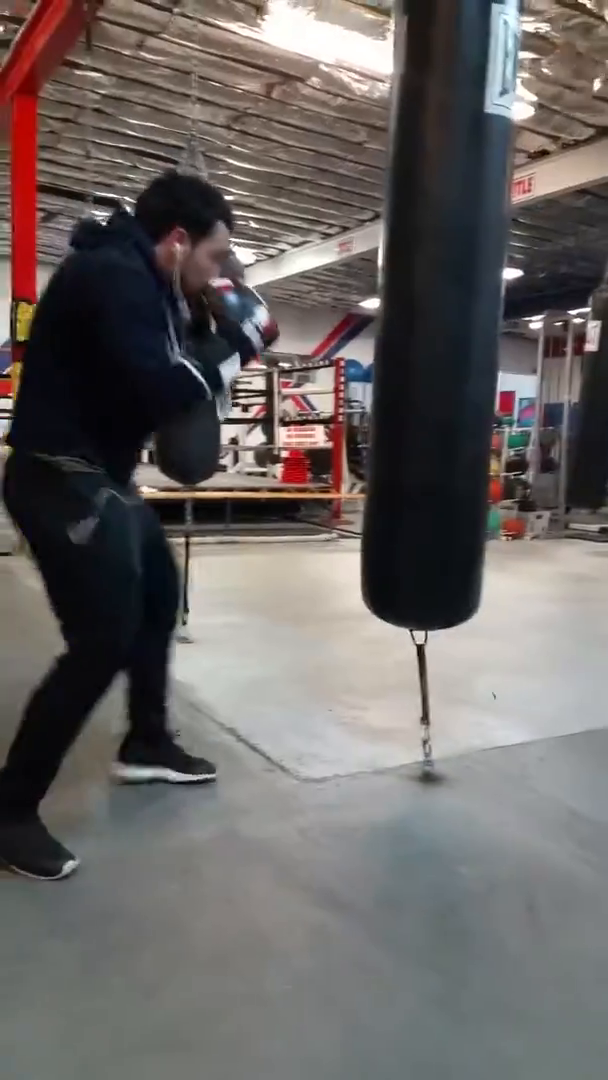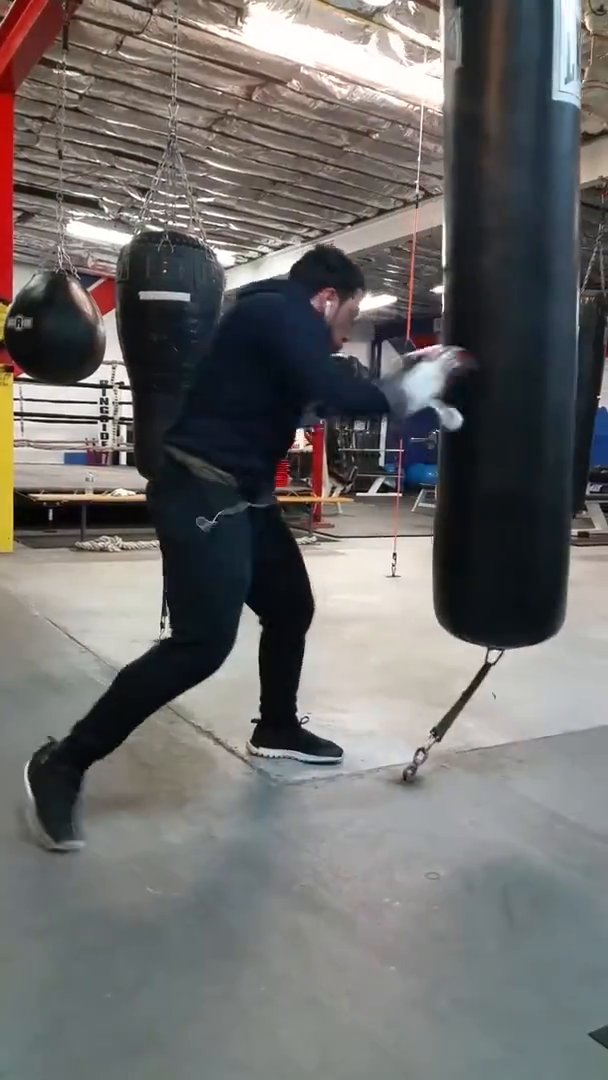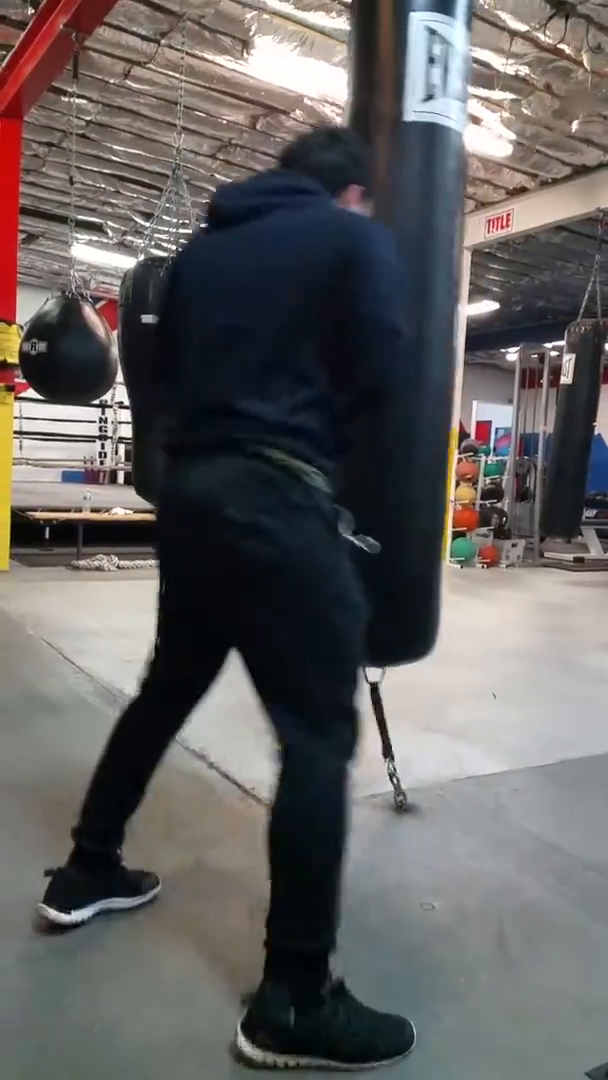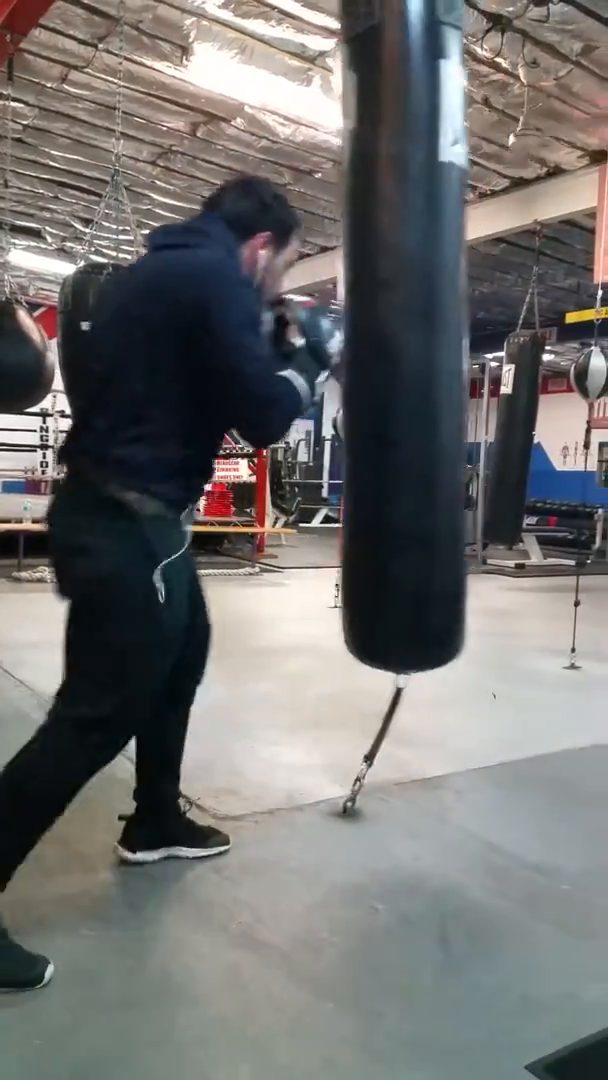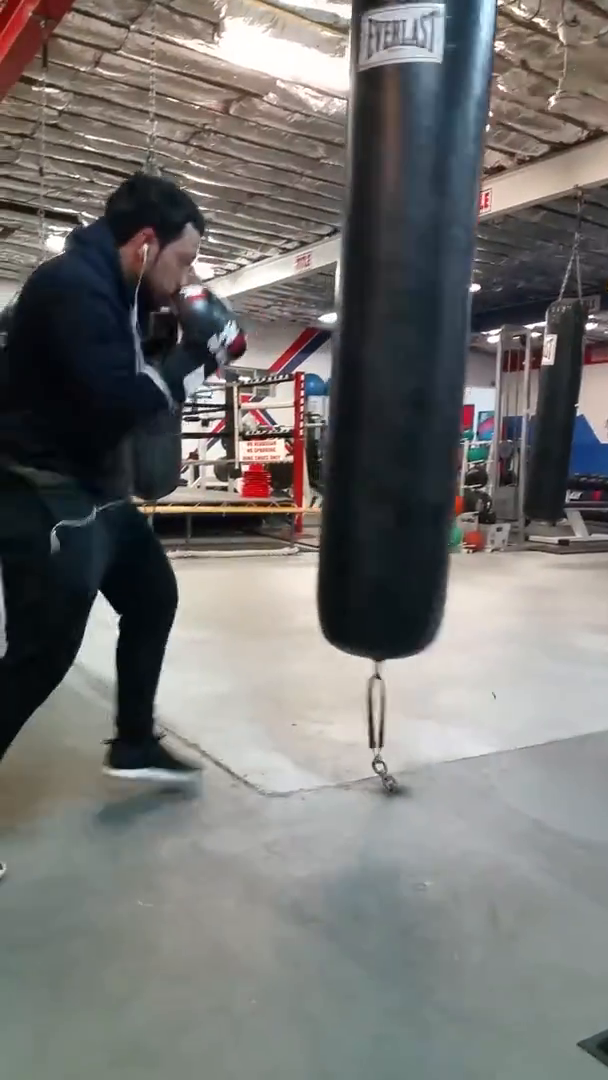
dt=1s
person 1, frame 1
left shoulder: (128, 271)
right shoulder: (116, 274)
left elbow: (144, 374)
right elbow: (155, 394)
right wrist: (231, 347)
left hip: (97, 479)
right hip: (66, 484)
left knee: (159, 593)
right knee: (102, 643)
left ankle: (147, 746)
person 1, frame 2
left shoulder: (285, 319)
right shoulder: (282, 313)
left elbow: (310, 403)
right elbow: (330, 393)
right wrist: (419, 382)
left hip: (239, 493)
right hip: (201, 492)
left knee: (291, 608)
right knee: (202, 643)
left ankle: (277, 730)
right ankle: (62, 766)
person 1, frame 3
left shoulder: (202, 247)
right shoulder: (353, 241)
right elbow: (379, 382)
right wrist: (327, 360)
left hip: (187, 491)
right hip: (273, 497)
left knee: (171, 682)
right knee: (320, 729)
left ankle: (87, 872)
right ankle: (293, 998)
person 1, frame 4
left shoulder: (152, 273)
right shoulder: (217, 279)
right elbow: (260, 414)
left wrist: (277, 350)
right wrist: (307, 358)
left hip: (121, 510)
right hip: (122, 523)
left knee: (181, 655)
right knee: (98, 714)
left ankle: (154, 820)
person 1, frame 5
left shoulder: (112, 283)
right shoulder: (72, 284)
left elbow: (121, 378)
right elbow: (118, 403)
left wrist: (185, 332)
right wrist: (196, 353)
left hip: (95, 491)
left knee: (153, 603)
left ankle: (135, 745)
